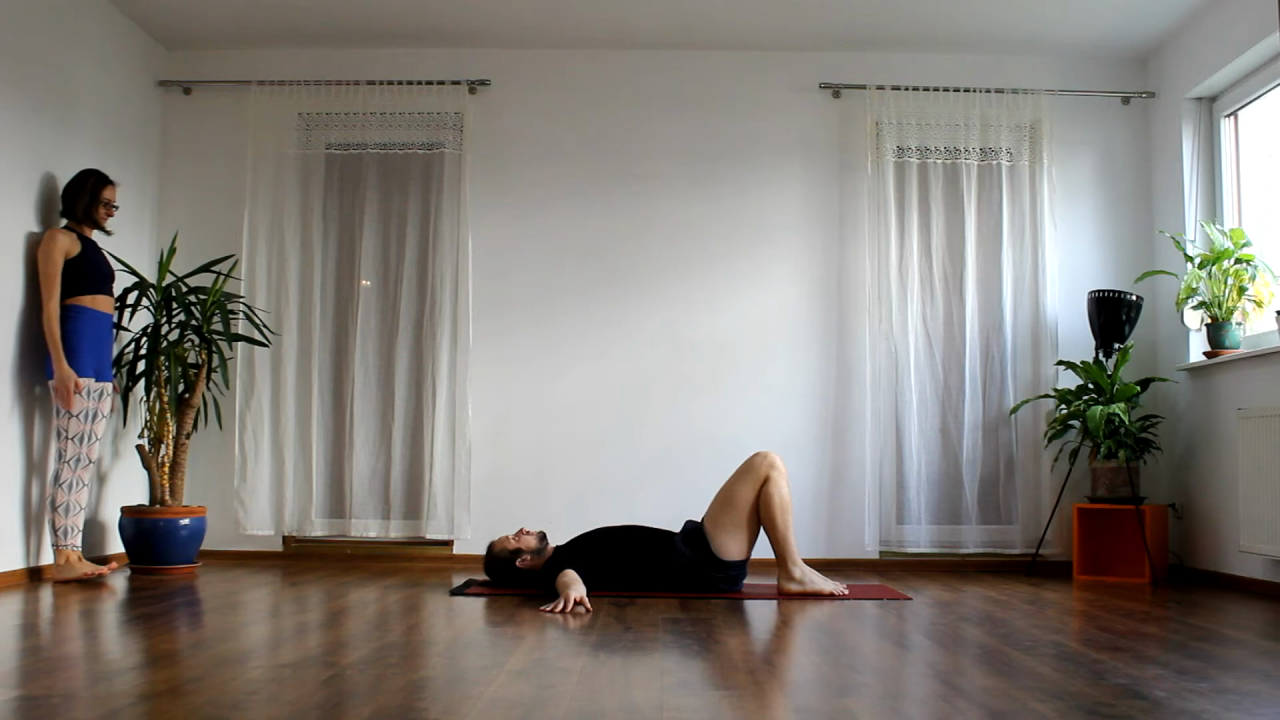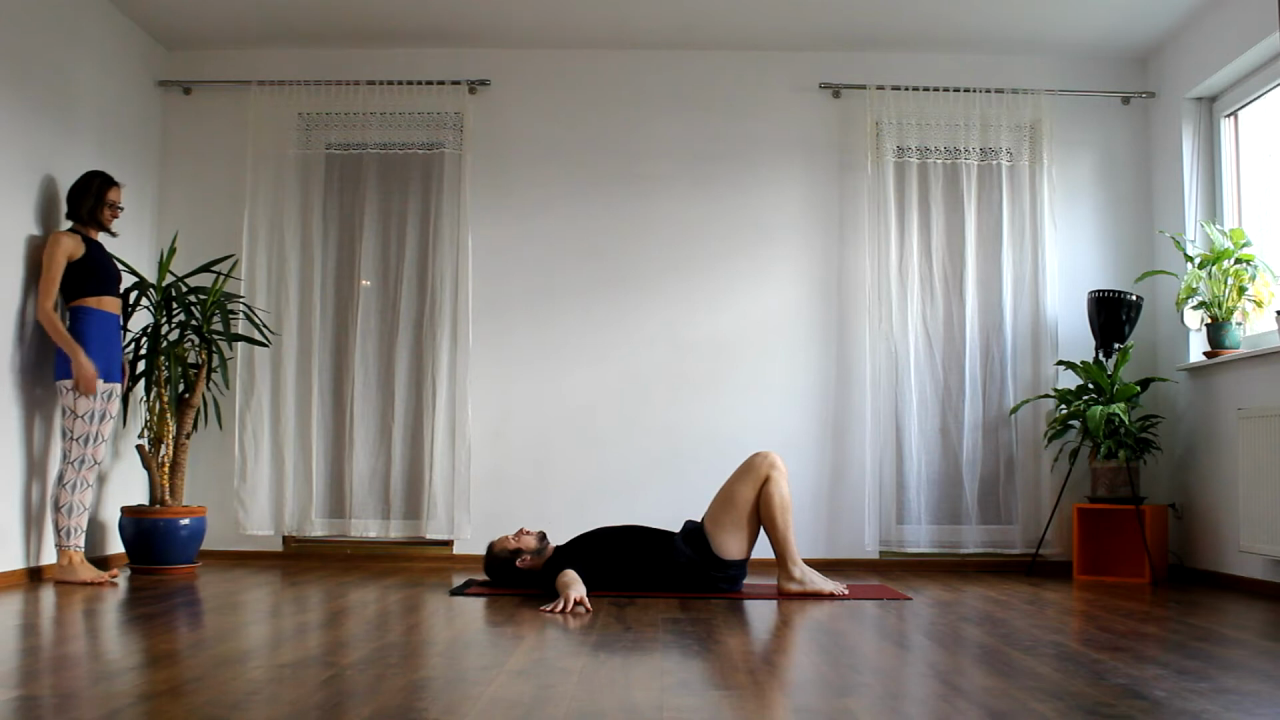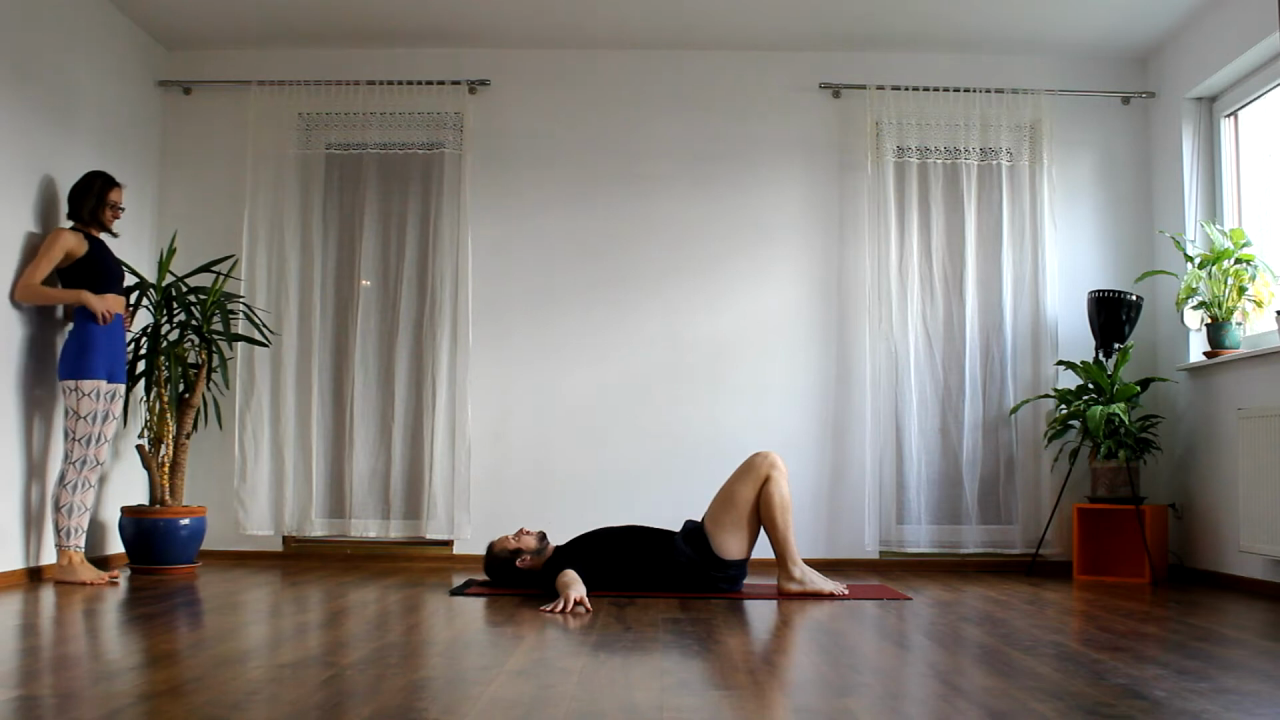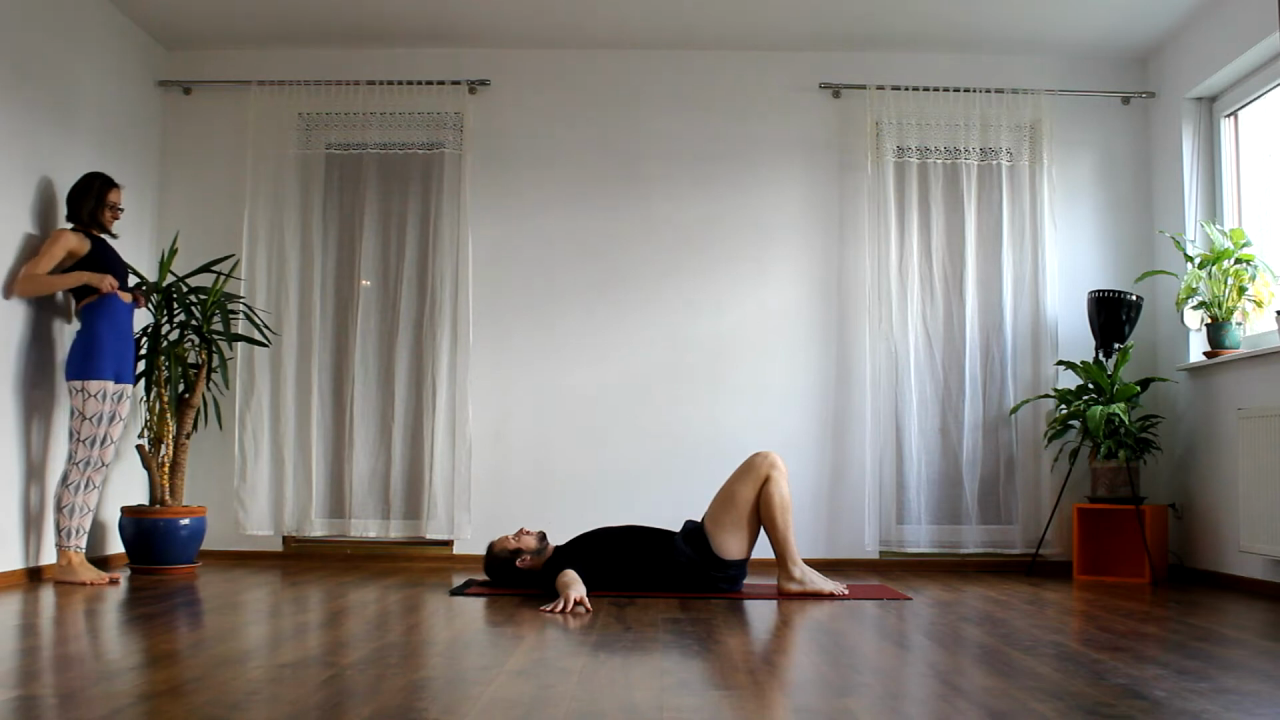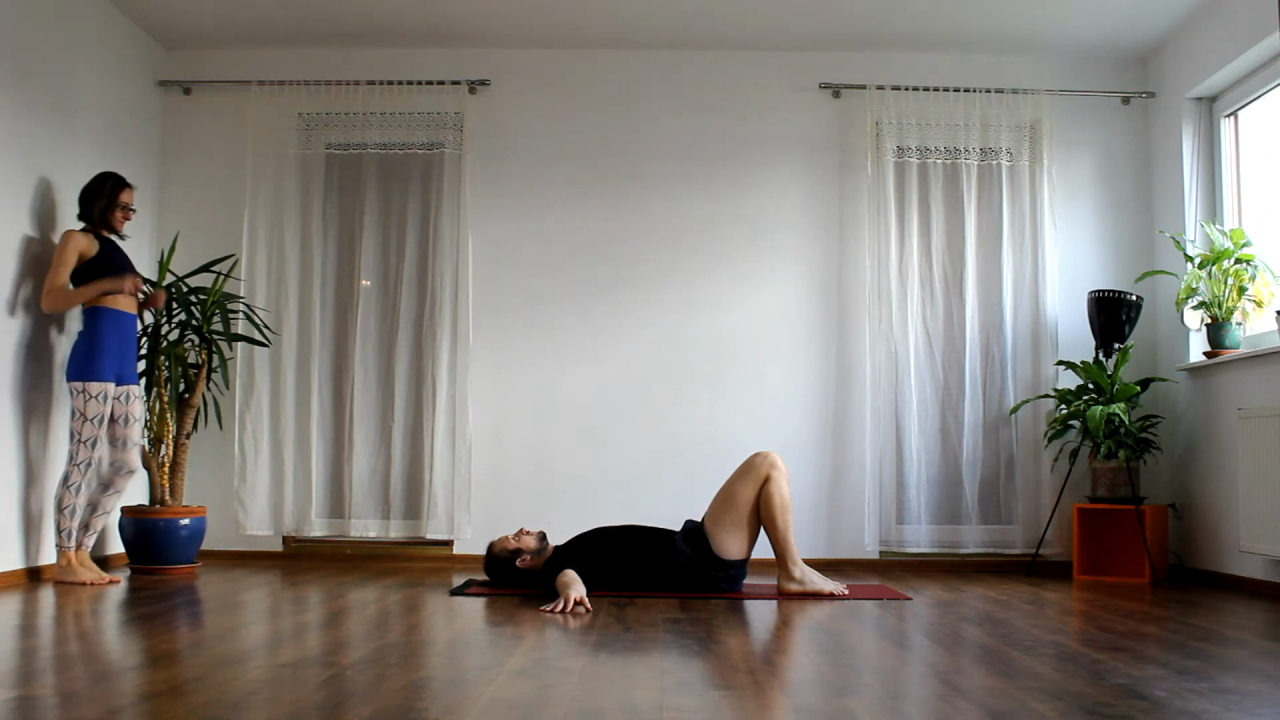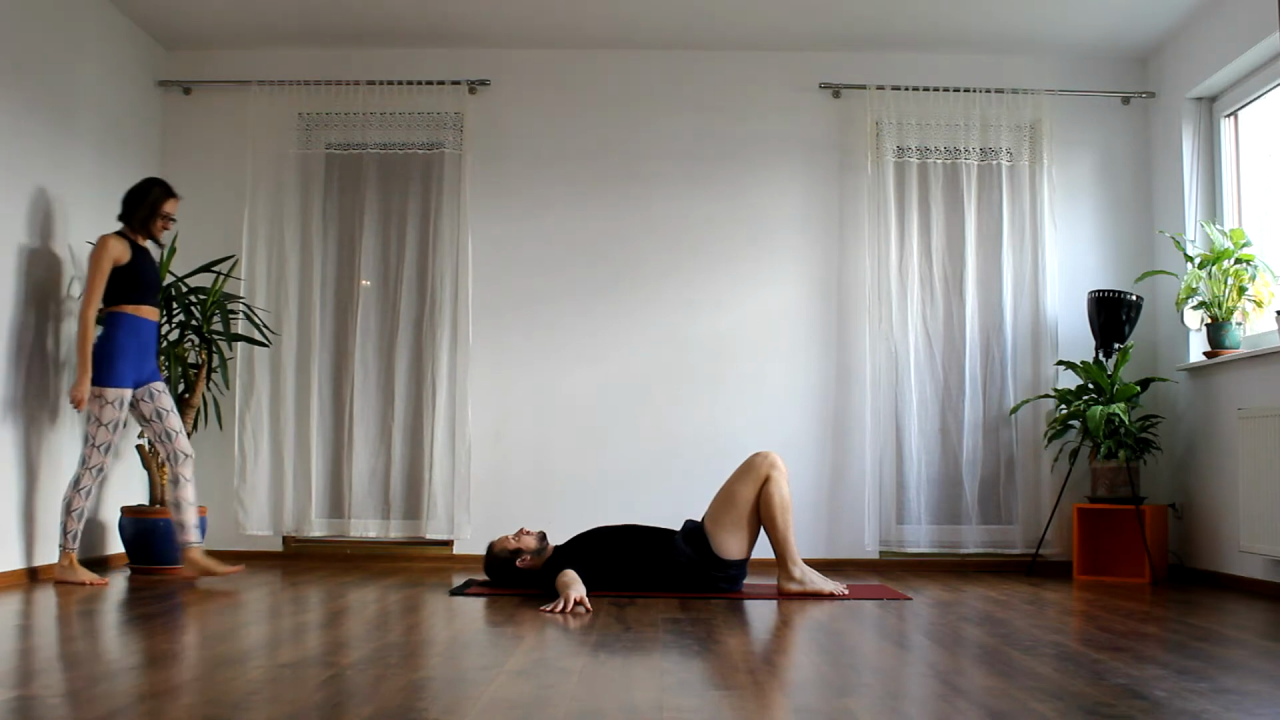
dt=0.4s
person 1, frame 1
left shoulder: (93, 247)
right shoulder: (59, 238)
right elbow: (50, 307)
left wrist: (109, 374)
right wrist: (60, 365)
left hip: (100, 353)
right hip: (77, 348)
left knee: (85, 461)
right knee: (72, 459)
left ankle: (74, 554)
right ankle: (64, 558)
person 1, frame 2
left shoulder: (98, 249)
right shoulder: (65, 241)
right elbow: (45, 308)
right wrist: (77, 356)
left hip: (109, 354)
right hip: (84, 351)
left knee: (91, 462)
right knee: (78, 460)
left ankle: (77, 556)
right ankle: (66, 559)
person 1, frame 3
left shoulder: (100, 247)
right shoulder: (66, 238)
right elbow: (24, 290)
left wrist: (118, 313)
right wrist: (82, 296)
left hip: (113, 355)
right hip: (88, 351)
left knee: (93, 462)
right knee: (78, 460)
left ankle: (76, 556)
right ankle: (65, 560)
person 1, frame 4
left shoulder: (102, 246)
right shoulder: (68, 239)
right elbow: (23, 284)
left wrist: (128, 299)
right wrist: (85, 276)
left hip: (121, 356)
right hip: (95, 352)
left knee: (99, 463)
right knee: (82, 460)
left ankle: (77, 556)
right ankle: (65, 560)
person 1, frame 5
left shoulder: (113, 248)
right shoulder: (77, 240)
right elbow: (50, 301)
left wrist: (146, 300)
right wrist: (106, 284)
left hip: (126, 360)
right hip: (96, 356)
left knee: (126, 464)
right knee: (83, 461)
left ankle: (82, 552)
right ankle: (64, 560)
person 1, frame 6
left shoulder: (145, 254)
right shoulder: (112, 244)
right elbow: (88, 312)
right wrist: (83, 375)
left hip: (146, 369)
right hip: (116, 362)
left knee: (182, 454)
right knee: (96, 464)
left ankle: (191, 552)
right ankle: (67, 561)
person 2, frame 1
left shoulder: (561, 556)
right shoulder: (554, 567)
right elbow: (569, 576)
right wrist: (570, 590)
left hip: (693, 553)
right hip: (704, 566)
left knee: (763, 470)
right knee: (766, 465)
left ankle: (793, 571)
right ankle: (793, 574)
person 2, frame 2
left shoulder: (560, 557)
right shoulder: (555, 567)
right elbow: (568, 577)
right wrist: (571, 589)
left hip: (693, 555)
right hip: (703, 566)
left knee: (765, 470)
right knee: (767, 464)
left ankle: (793, 571)
right ankle: (793, 574)
person 2, frame 3
left shoulder: (561, 556)
right shoulder: (555, 567)
right elbow: (569, 577)
right wrist: (570, 589)
left hip: (695, 555)
right hip: (704, 566)
left knee: (764, 471)
right knee: (767, 464)
left ankle: (793, 571)
right ankle: (793, 573)
person 2, frame 4
left shoulder: (559, 557)
right shoulder: (555, 567)
right elbow: (569, 577)
right wrist: (571, 589)
left hip: (694, 555)
right hip: (704, 566)
left knee: (764, 470)
right knee: (767, 464)
left ankle: (793, 571)
right ankle: (792, 574)
person 2, frame 5
left shoulder: (560, 556)
right shoulder: (555, 567)
right elbow: (568, 577)
right wrist: (570, 589)
left hip: (694, 554)
right hip: (704, 566)
left knee: (764, 470)
right knee: (767, 464)
left ankle: (793, 570)
right ankle: (792, 573)
person 2, frame 6
left shoulder: (560, 557)
right shoulder: (555, 567)
right elbow: (568, 577)
right wrist: (571, 589)
left hip: (694, 556)
right hip: (705, 566)
left knee: (764, 470)
right knee: (767, 464)
left ankle: (793, 571)
right ankle: (792, 573)
